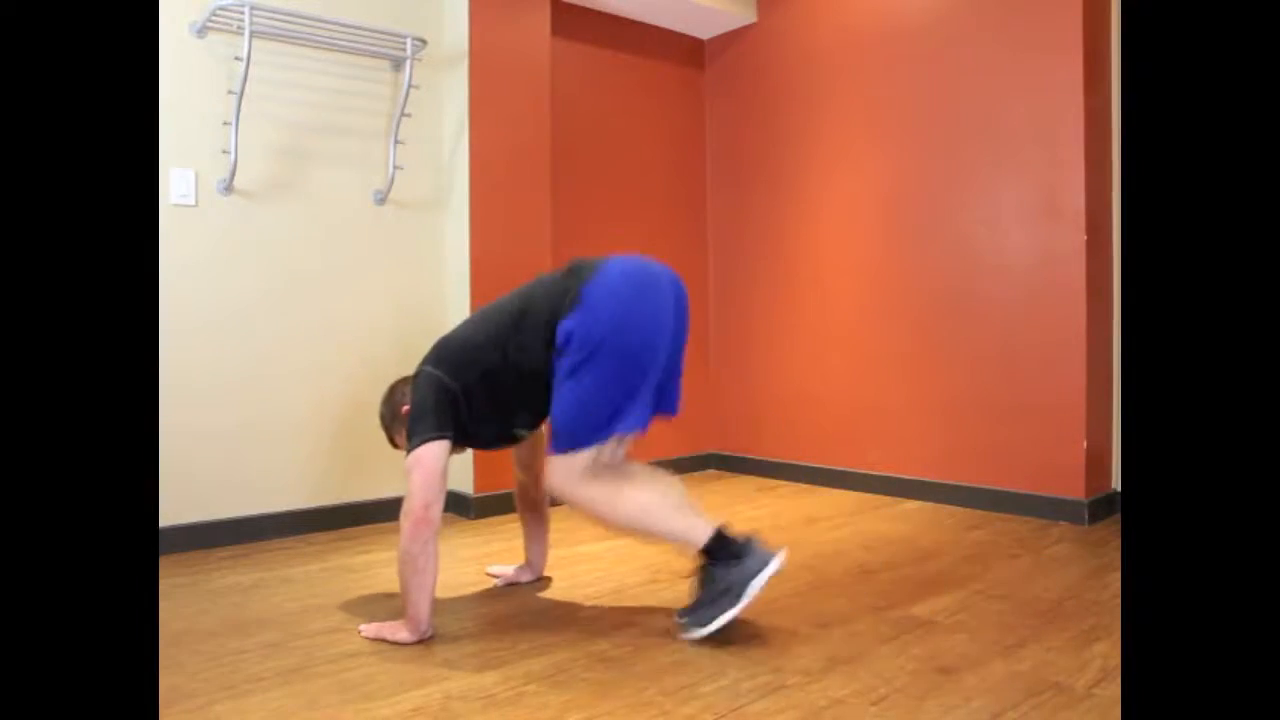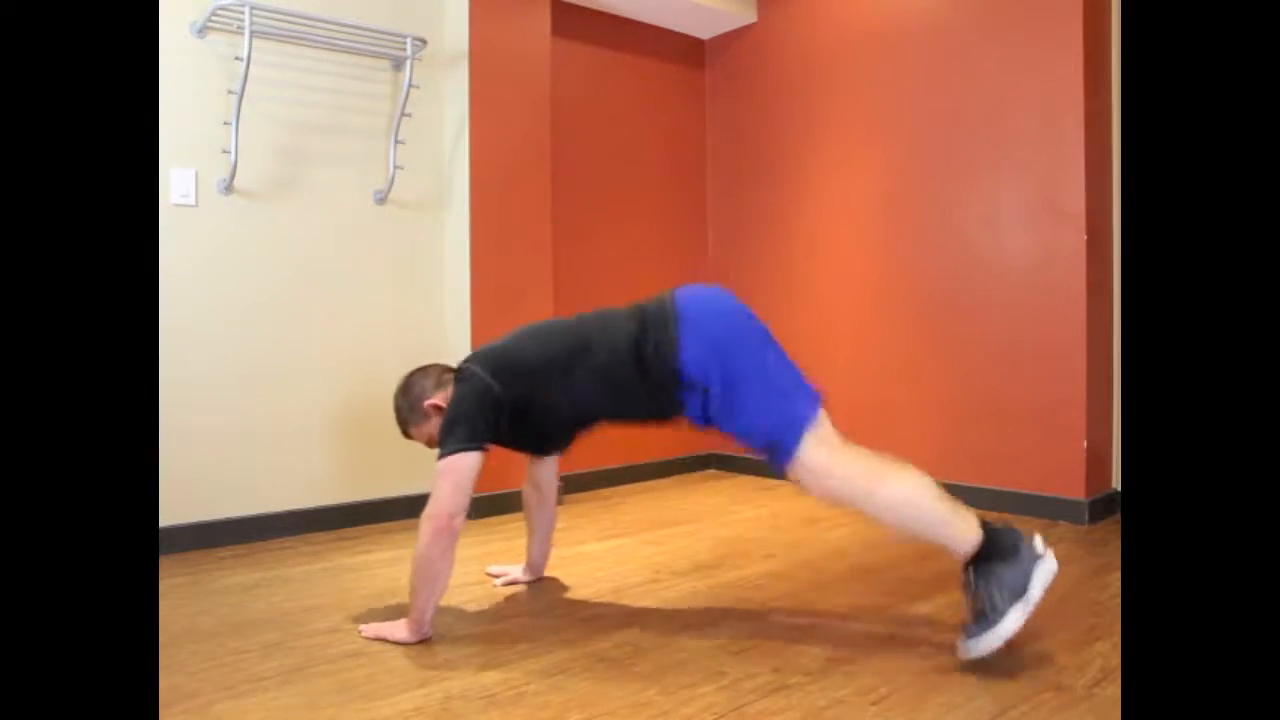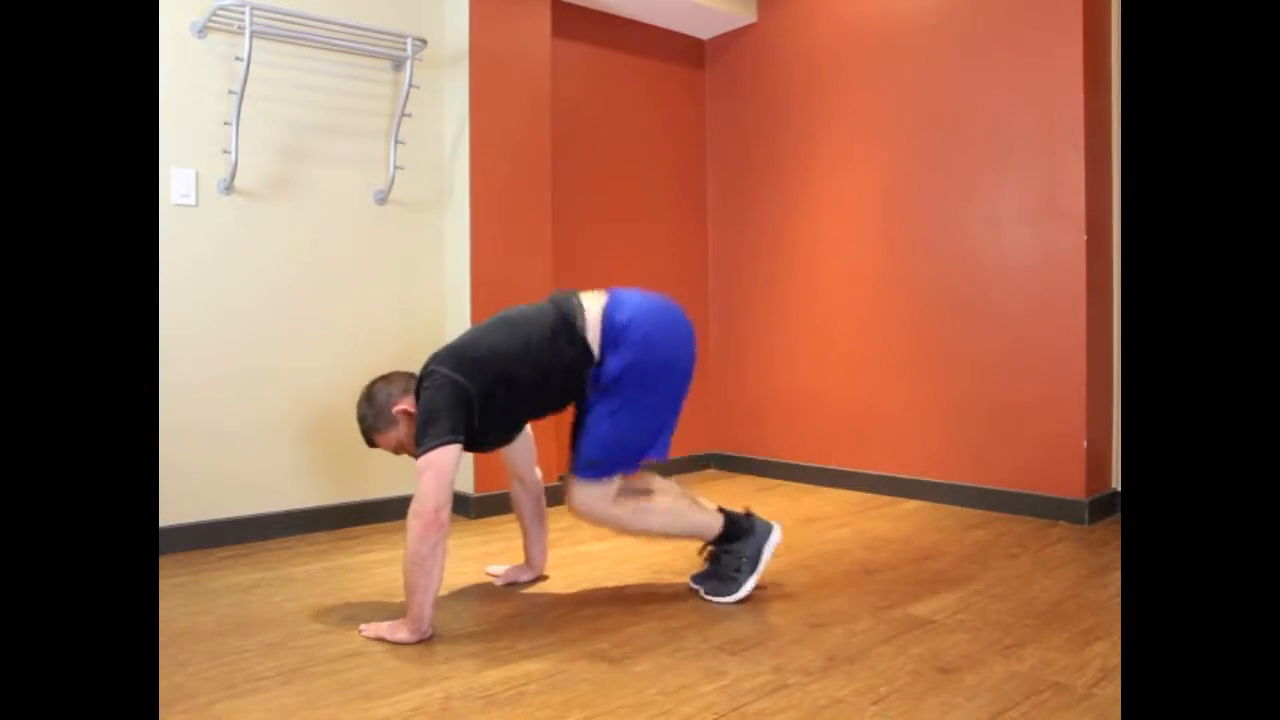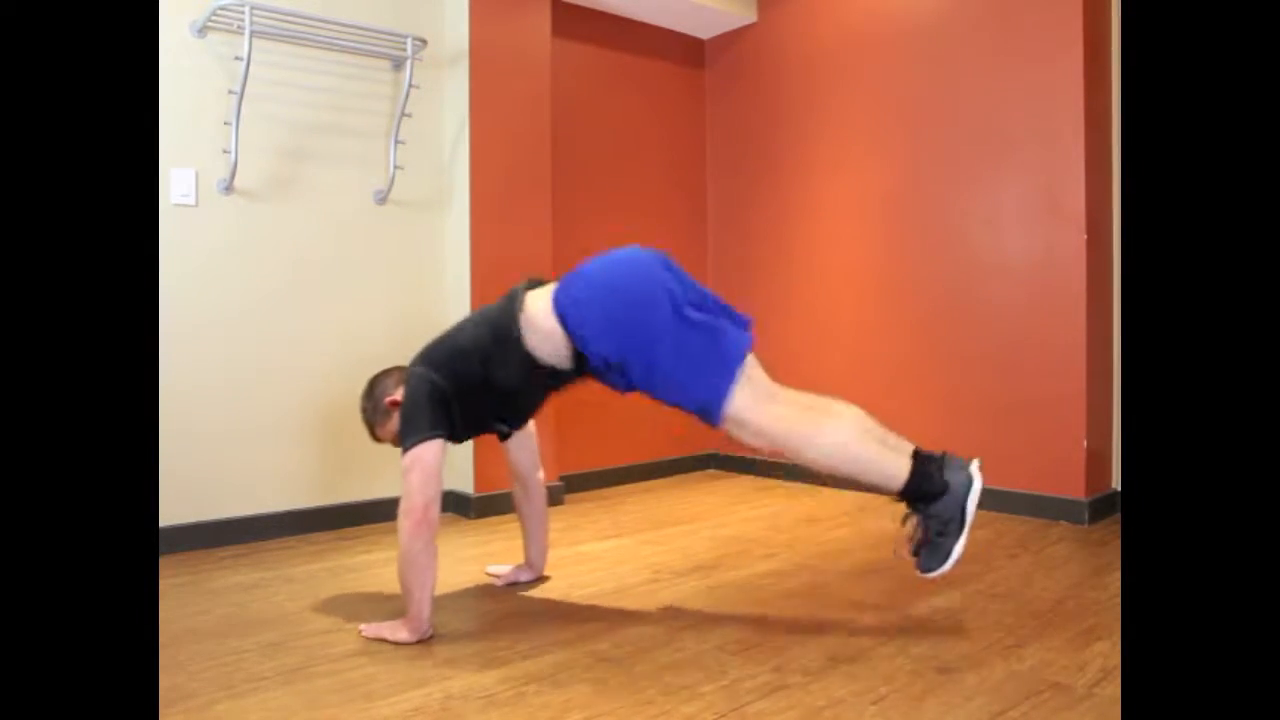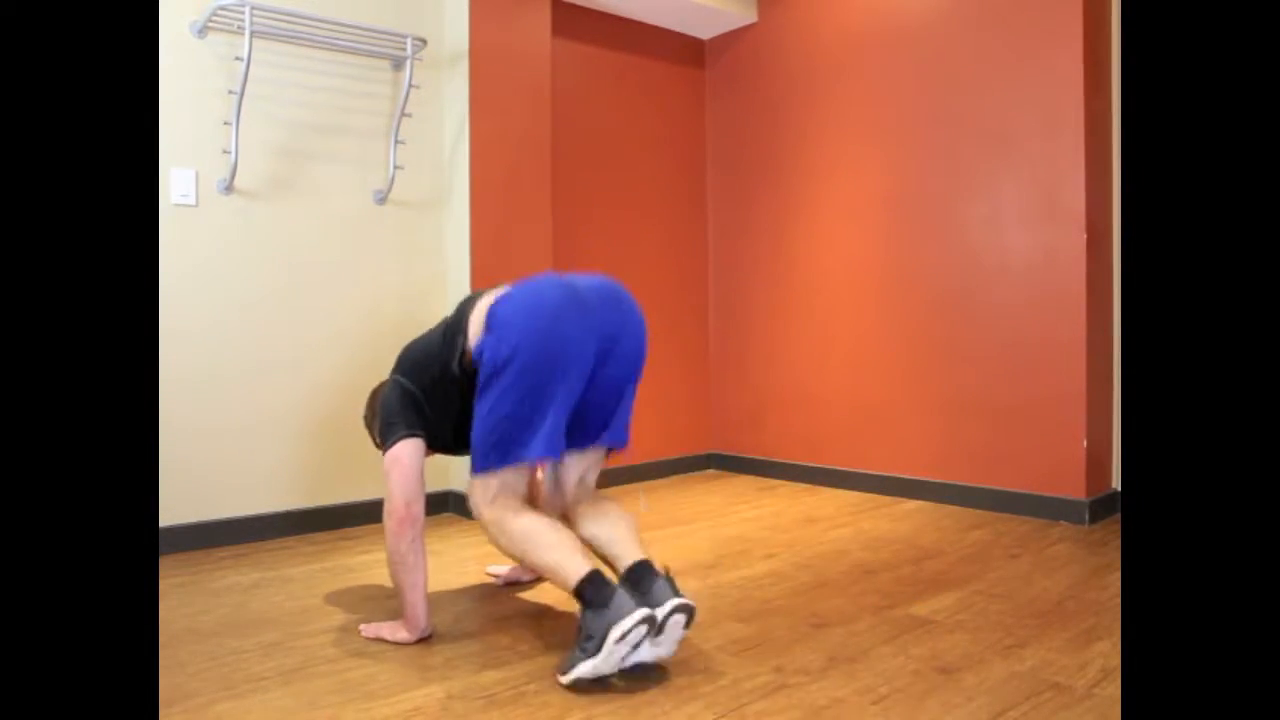
dt=1s
person 1, frame 1
left shoulder: (436, 391)
right shoulder: (475, 389)
left elbow: (422, 509)
right elbow: (527, 468)
left wrist: (416, 623)
right wrist: (534, 565)
left hip: (611, 305)
left knee: (571, 479)
right knee: (601, 470)
left ankle: (729, 558)
right ankle: (730, 553)
person 1, frame 2
left shoulder: (474, 394)
right shoulder: (513, 389)
left elbow: (442, 516)
right elbow: (543, 475)
left wrist: (416, 622)
right wrist: (533, 568)
left hip: (696, 337)
right hip: (695, 330)
left knee: (822, 465)
right knee: (825, 466)
left ankle: (998, 552)
right ankle: (990, 542)
person 1, frame 3
left shoulder: (442, 395)
right shoulder: (470, 390)
left elbow: (430, 515)
right elbow: (525, 474)
left wrist: (414, 624)
right wrist: (533, 563)
left hip: (638, 335)
right hip: (636, 330)
left knee: (589, 500)
right knee: (604, 484)
left ankle: (737, 533)
right ankle: (732, 531)
person 1, frame 4
left shoulder: (425, 391)
right shoulder: (477, 380)
left elbow: (419, 508)
right elbow: (526, 468)
left wrist: (414, 622)
right wrist: (531, 563)
left hip: (608, 301)
right hip: (627, 282)
left knee: (759, 418)
right knee: (767, 406)
left ankle: (933, 482)
right ankle: (931, 475)
person 1, frame 5
left shoulder: (402, 397)
left elbow: (403, 511)
right elbow: (519, 473)
left wrist: (413, 623)
right wrist: (530, 562)
left hip: (534, 324)
left knee: (493, 505)
right knee: (576, 497)
left ankle: (608, 606)
right ankle: (649, 588)
